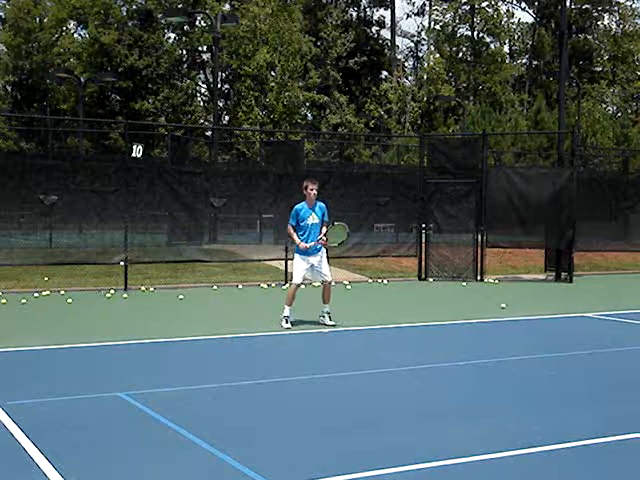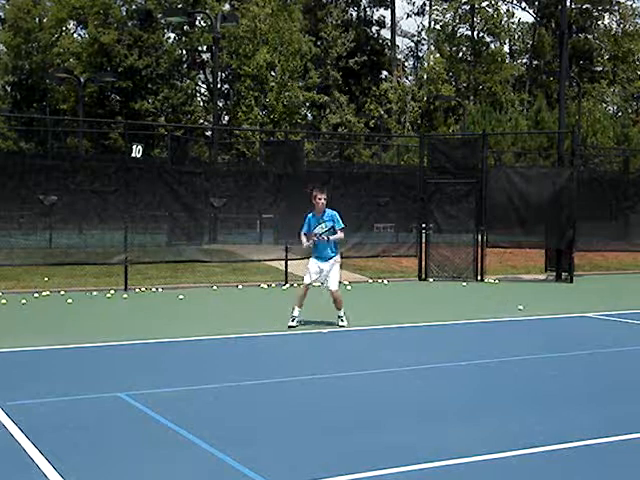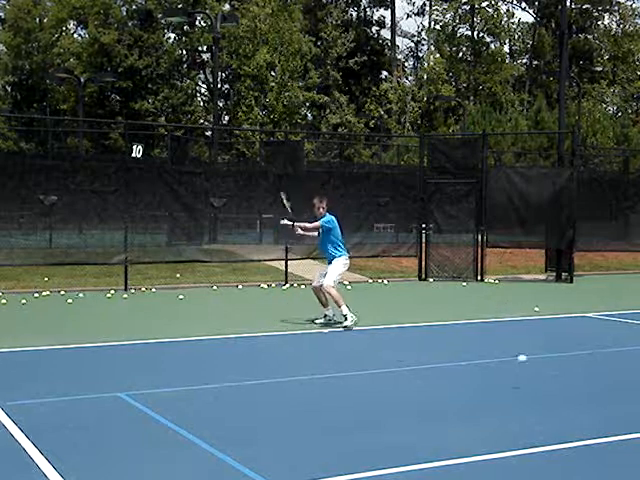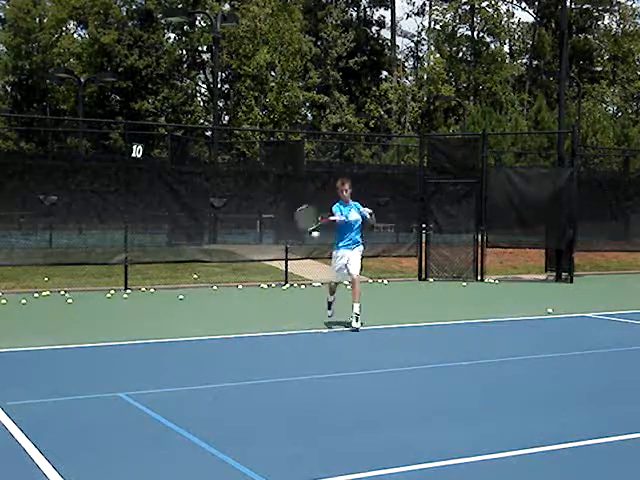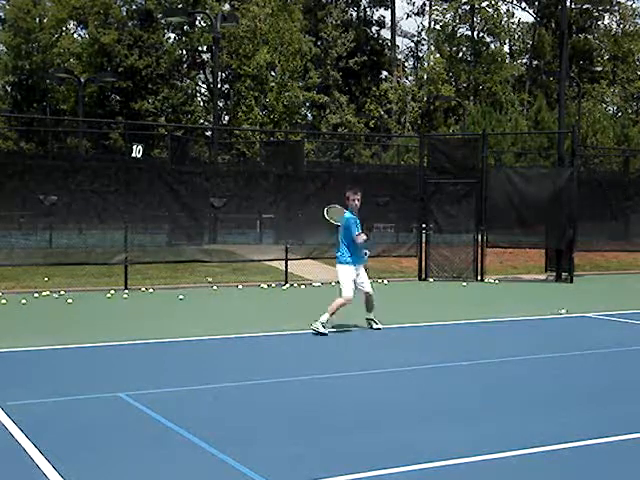
dt=0.4s
person 1, frame 1
left shoulder: (322, 207)
right shoulder: (298, 209)
right elbow: (290, 228)
left wrist: (322, 235)
right wrist: (299, 242)
left hip: (319, 252)
right hip: (302, 254)
left knee: (327, 282)
right knee: (296, 283)
left ankle: (325, 314)
right ankle: (286, 315)
person 1, frame 2
left shoulder: (333, 215)
right shoulder: (310, 217)
left elbow: (341, 235)
right elbow: (304, 235)
left wrist: (327, 238)
right wrist: (305, 242)
left hip: (332, 259)
right hip: (316, 259)
left knee: (333, 290)
right knee: (306, 283)
left ankle: (341, 315)
right ankle: (295, 315)
person 1, frame 3
left shoulder: (330, 219)
right shoulder: (321, 222)
left elbow: (311, 226)
left wrist: (292, 224)
right wrist: (302, 232)
left hip: (340, 259)
right hip: (332, 261)
left knee: (328, 285)
right knee: (315, 286)
left ankle: (348, 315)
right ankle: (329, 315)
person 1, frame 4
left shoulder: (357, 205)
right shoulder: (336, 207)
left elbow: (372, 222)
right elbow: (338, 219)
left wrist: (371, 213)
right wrist: (337, 218)
left hip: (356, 248)
right hip: (340, 249)
left knee: (355, 277)
right knee: (335, 281)
left ankle: (356, 314)
right ankle: (331, 299)
person 1, frame 5
left shoulder: (354, 217)
right shoulder: (350, 218)
right elbow: (360, 239)
left wrist: (362, 250)
right wrist: (363, 237)
left hip: (357, 264)
right hip: (346, 264)
left knee: (369, 293)
right knee: (347, 297)
left ankle: (370, 319)
right ankle: (320, 322)
